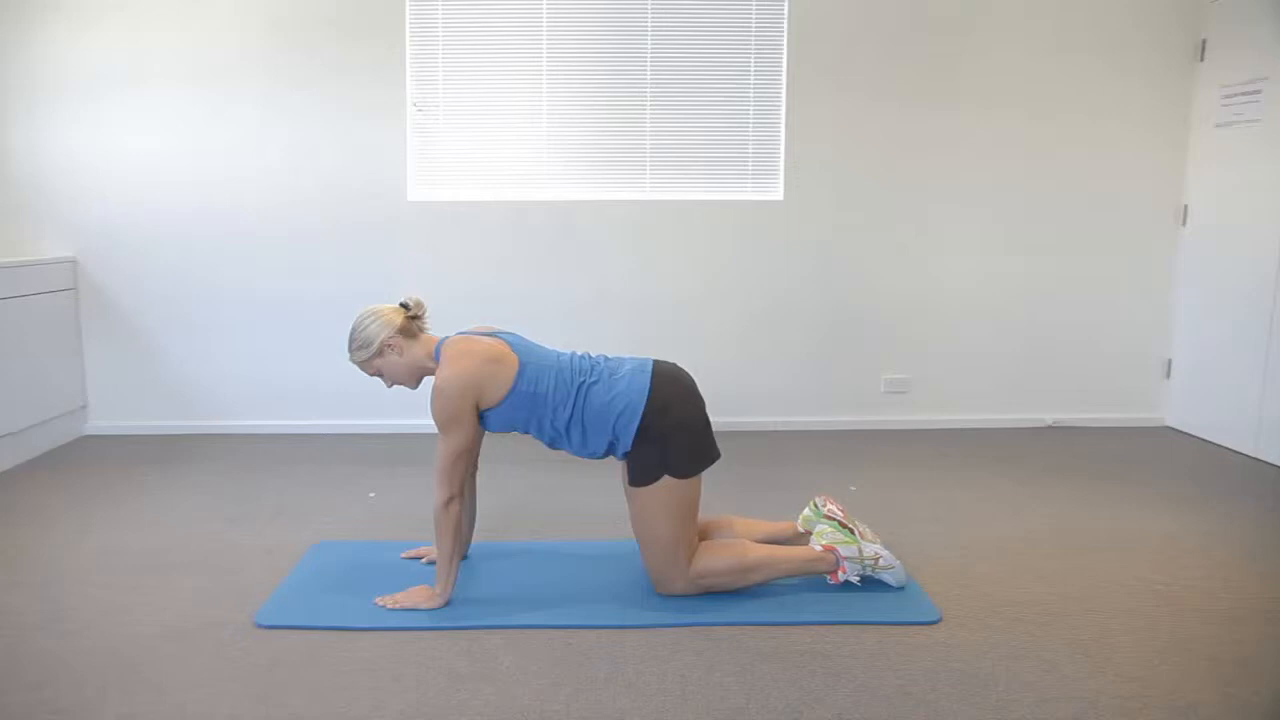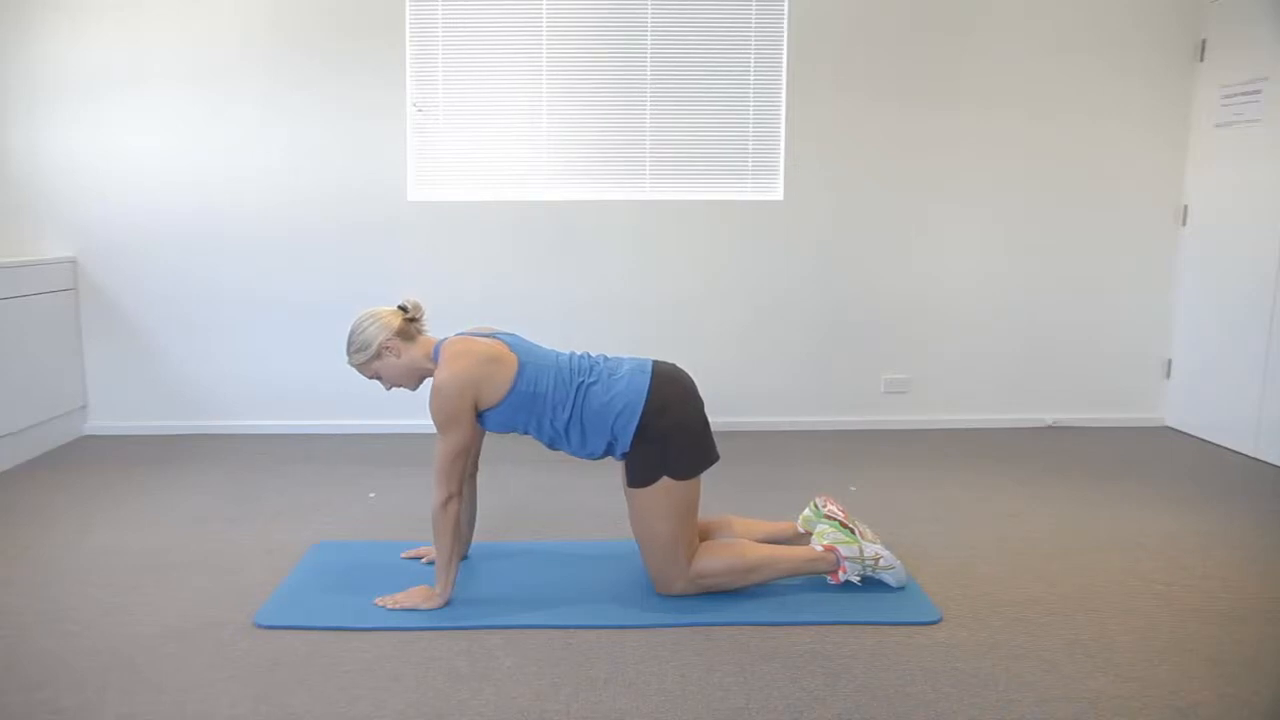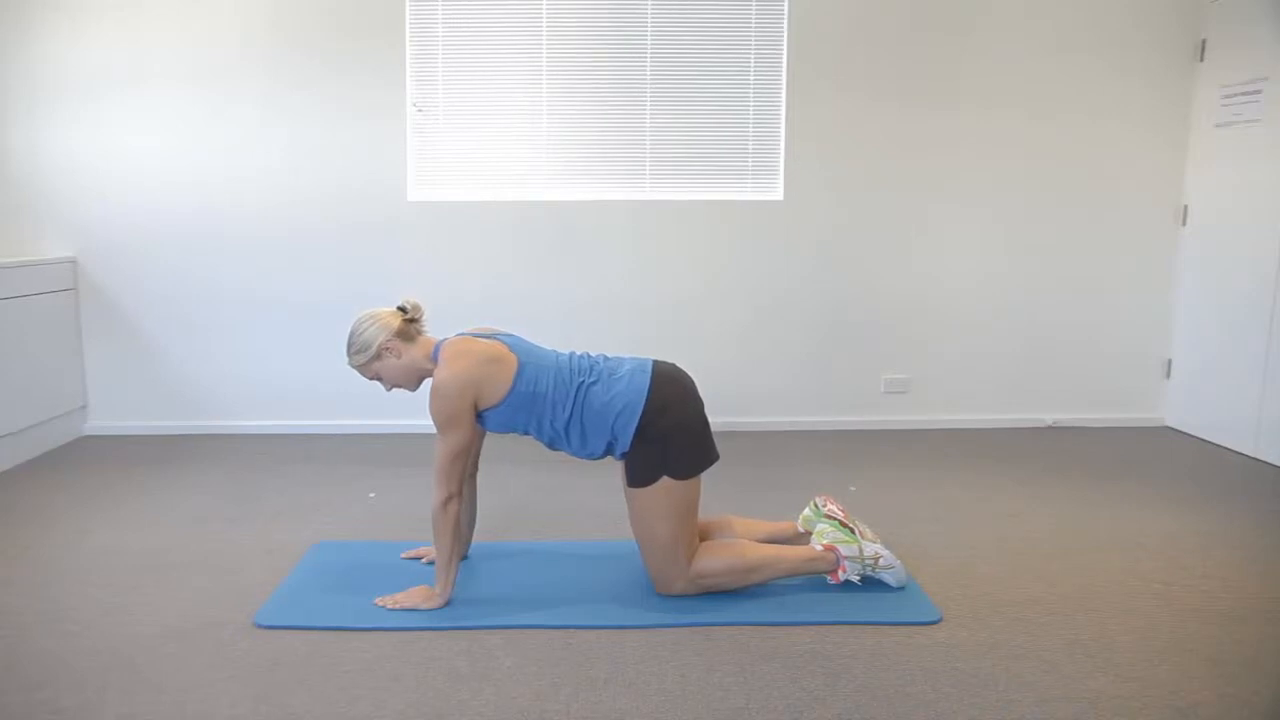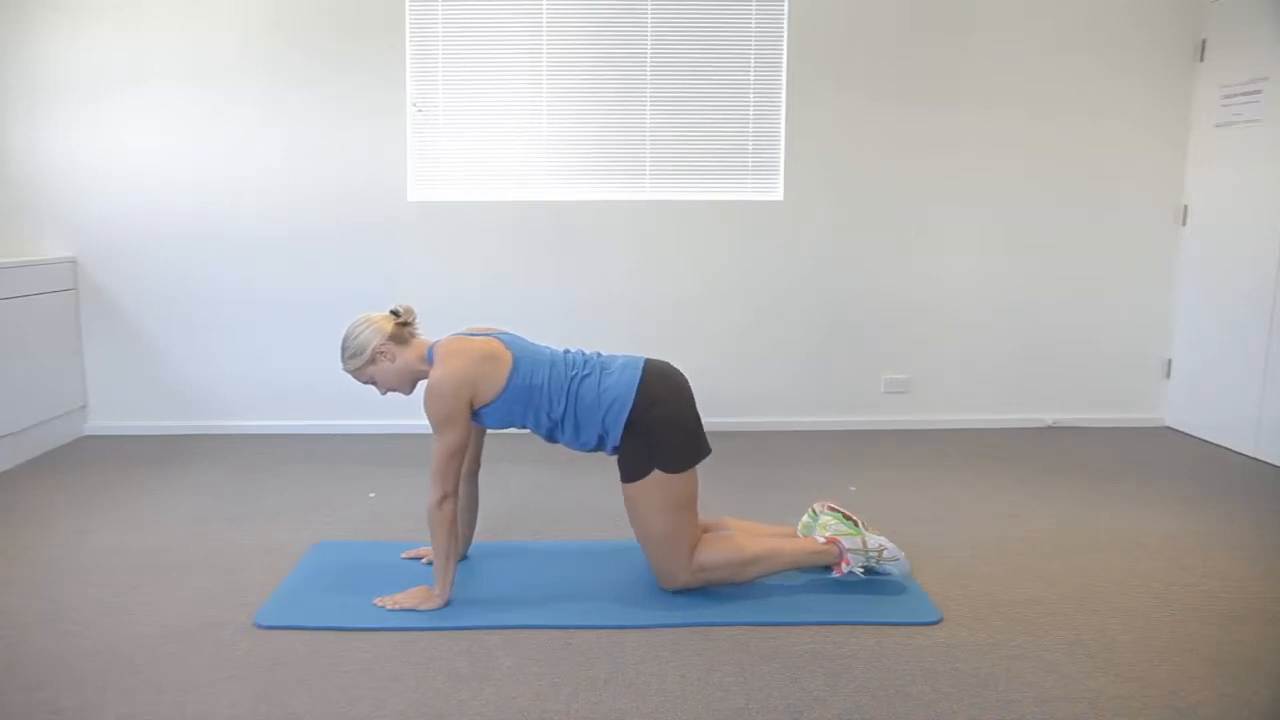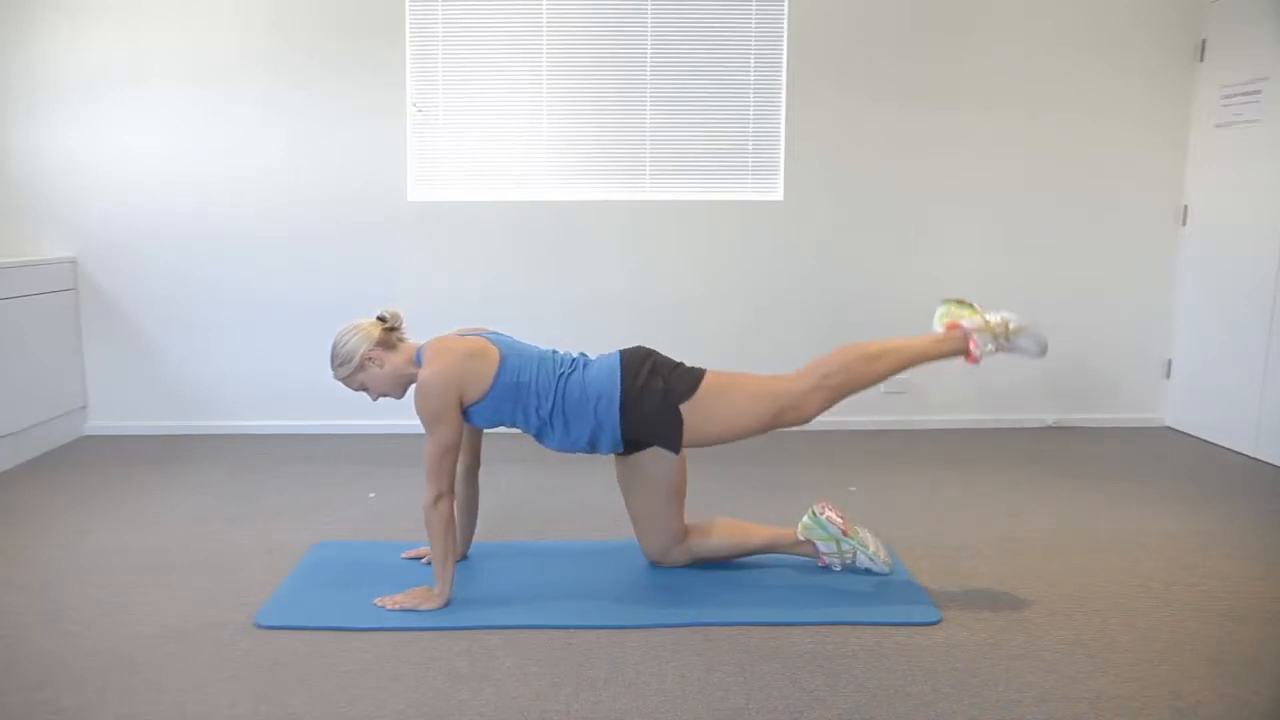
dt=1s
person 1, frame 1
left shoulder: (453, 380)
right shoulder: (468, 347)
left elbow: (450, 491)
right elbow: (467, 474)
left wrist: (440, 589)
right wrist: (456, 547)
left hip: (653, 418)
right hip: (651, 398)
left knee: (674, 576)
right knee: (673, 540)
left ankle: (833, 554)
right ankle: (811, 526)
person 1, frame 2
left shoulder: (451, 379)
right shoulder: (466, 350)
left elbow: (449, 491)
right elbow: (468, 472)
left wrist: (441, 589)
right wrist: (457, 546)
left hip: (653, 417)
right hip: (652, 397)
left knee: (674, 575)
right knee: (674, 540)
left ankle: (835, 553)
right ankle: (811, 525)
person 1, frame 3
left shoulder: (451, 380)
right shoulder: (466, 350)
left elbow: (449, 492)
right elbow: (468, 472)
left wrist: (441, 589)
right wrist: (457, 546)
left hip: (651, 418)
right hip: (652, 397)
left knee: (674, 576)
right knee: (673, 539)
left ankle: (835, 553)
right ankle: (811, 526)
person 1, frame 4
left shoulder: (446, 380)
right shoulder: (462, 353)
left elbow: (444, 491)
right elbow: (469, 474)
left wrist: (439, 589)
right wrist: (457, 548)
left hip: (646, 413)
right hip: (646, 398)
left knee: (676, 571)
right knee: (673, 539)
left ankle: (834, 547)
right ankle: (814, 530)
person 1, frame 5
left shoulder: (435, 380)
right shoulder: (454, 357)
left elbow: (439, 492)
right elbow: (469, 470)
left wrist: (439, 589)
right wrist: (456, 548)
left hip: (640, 399)
right hip: (631, 413)
left knee: (803, 393)
right knee: (667, 549)
left ankle: (962, 336)
right ankle: (812, 538)
